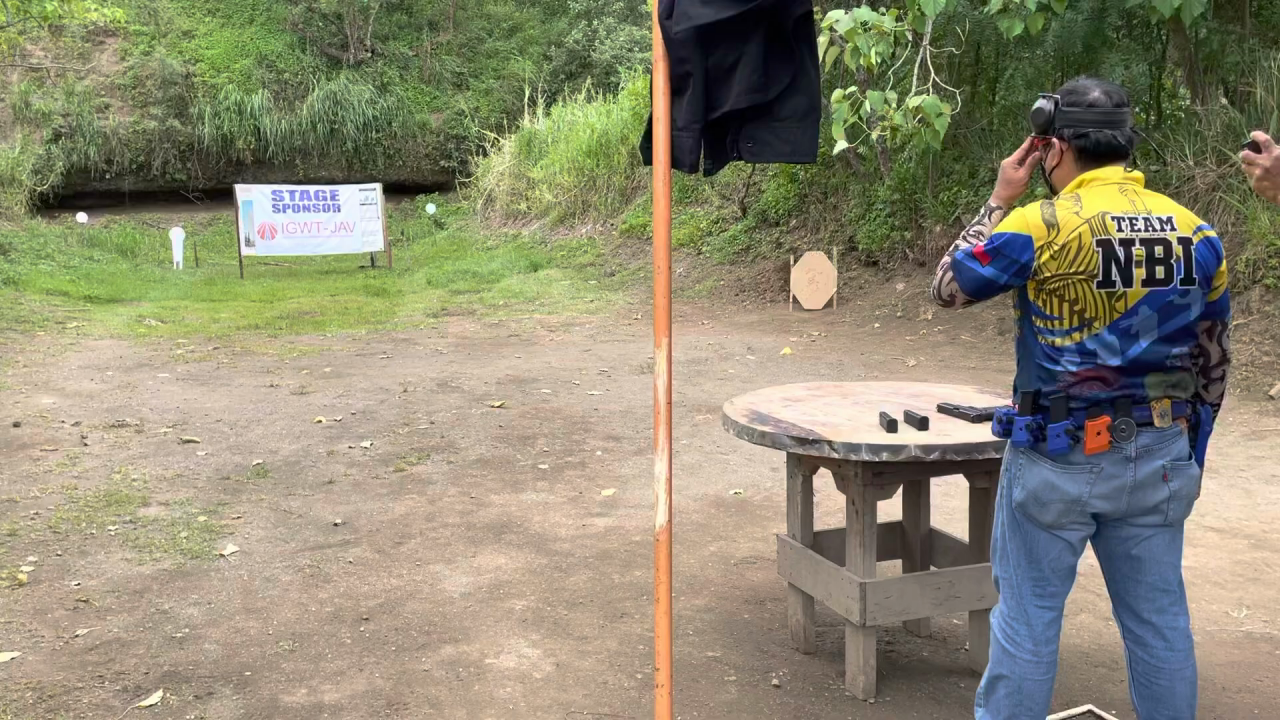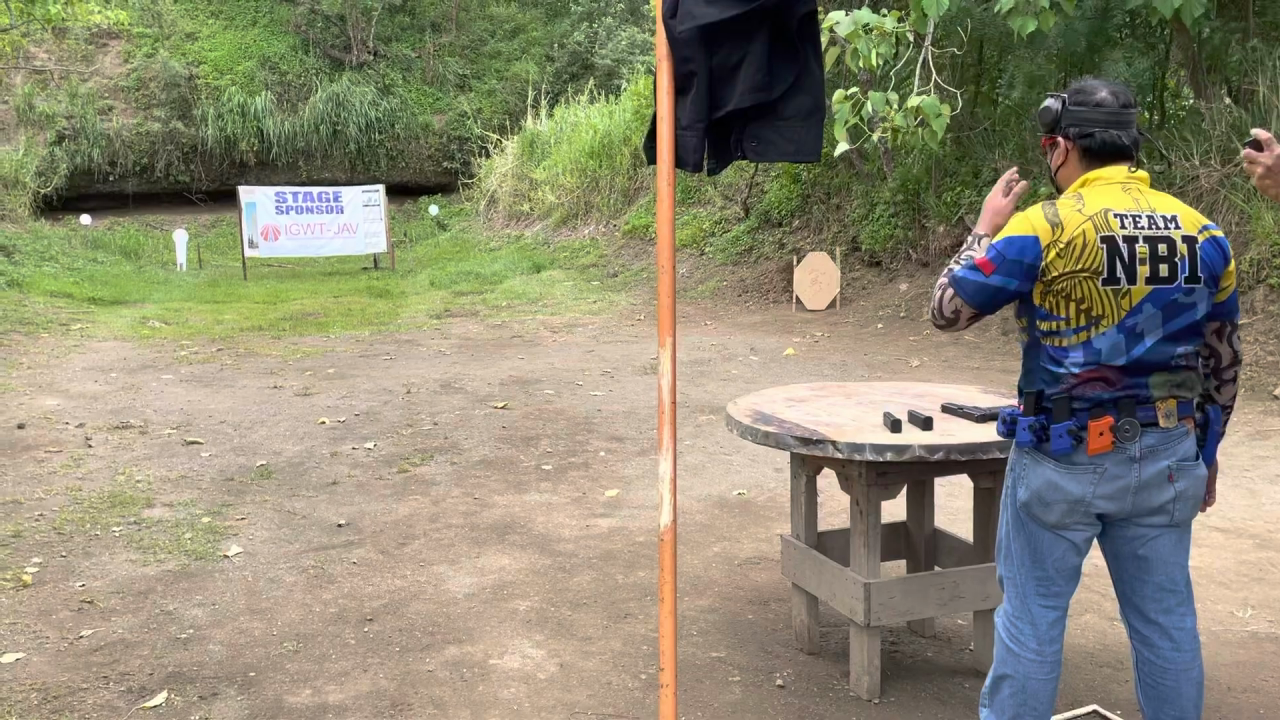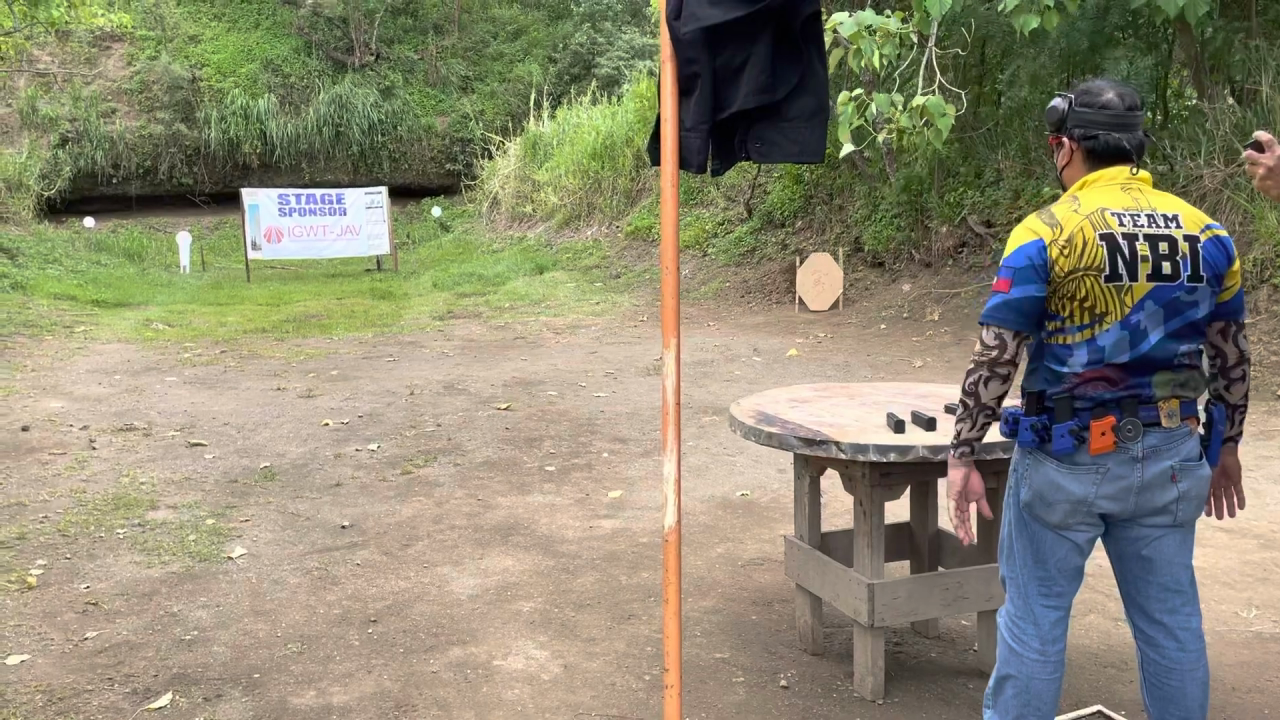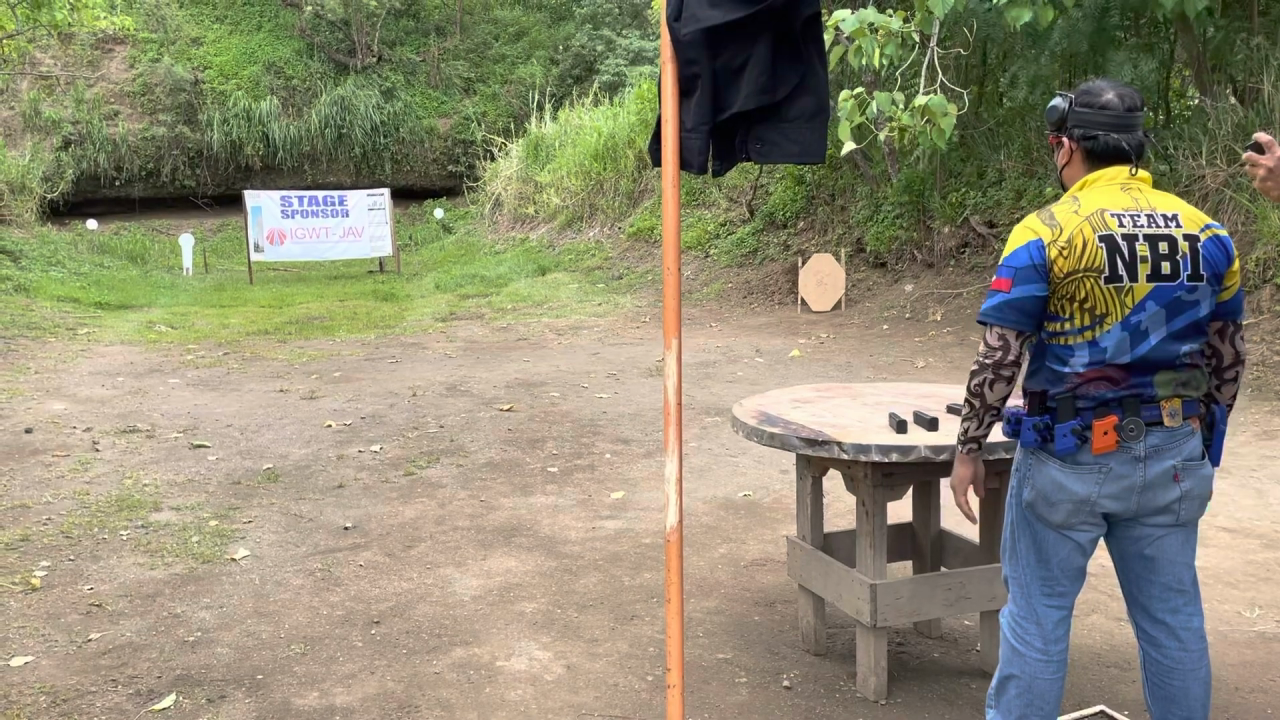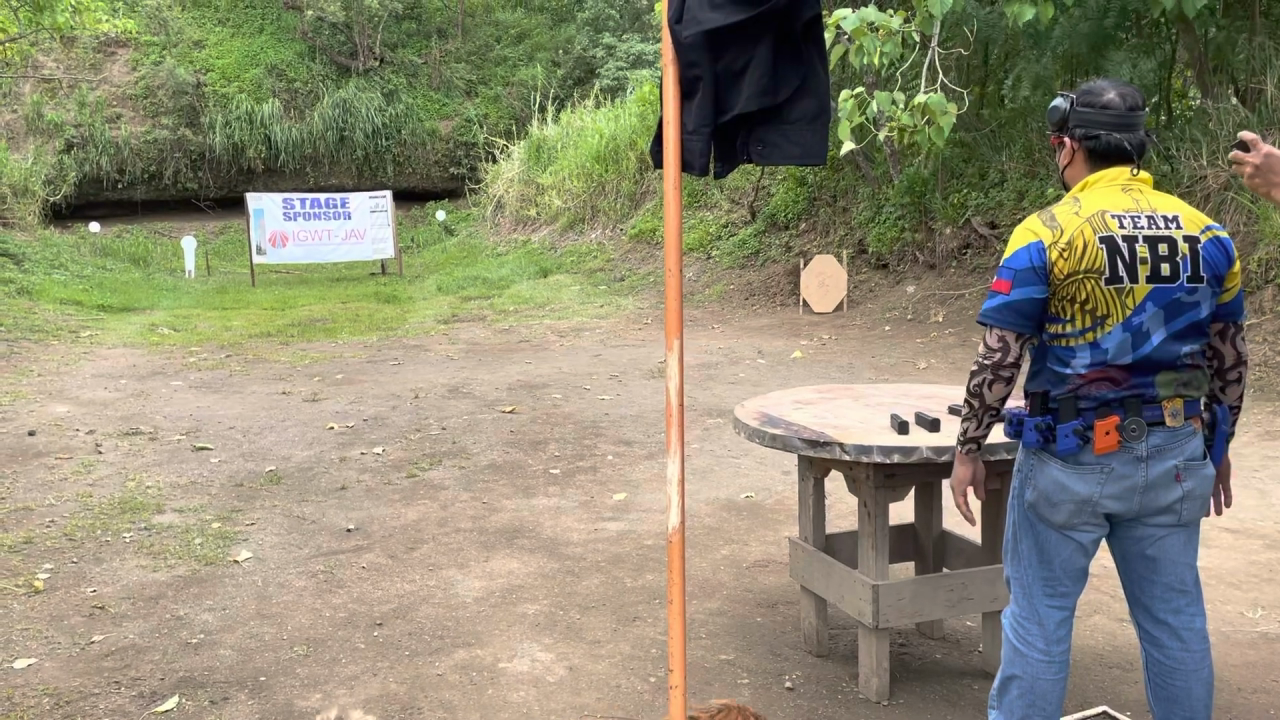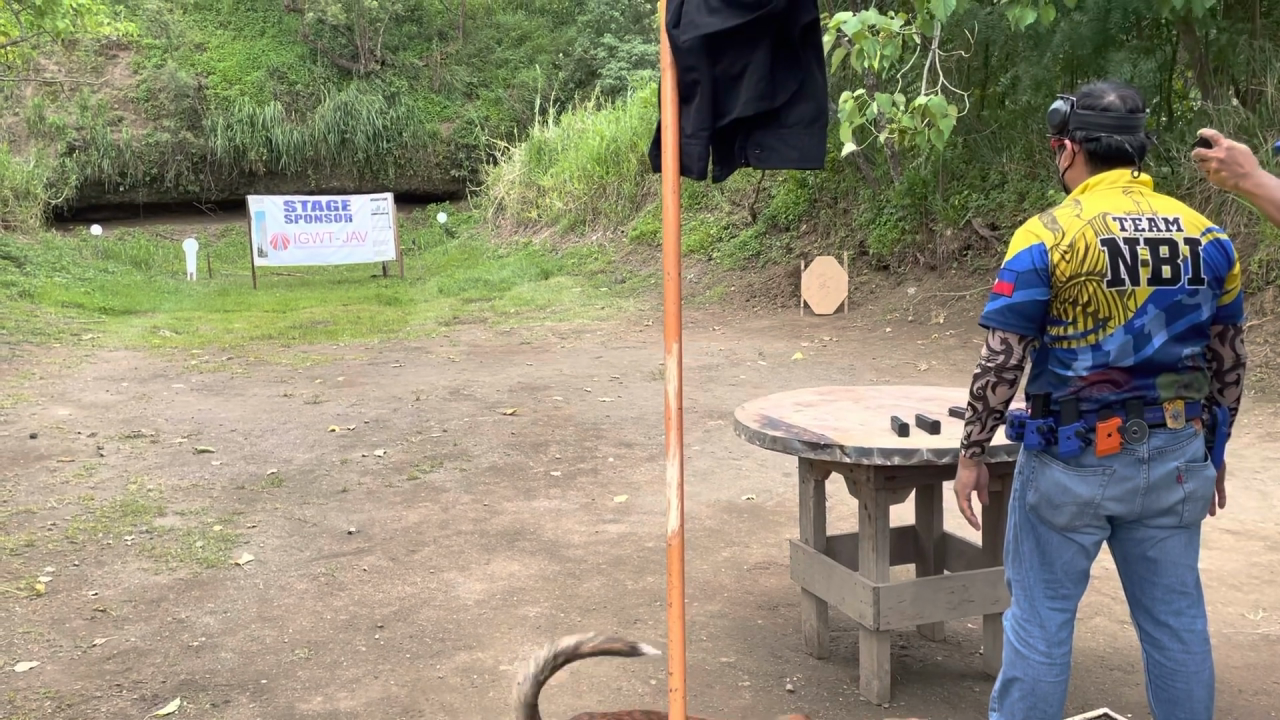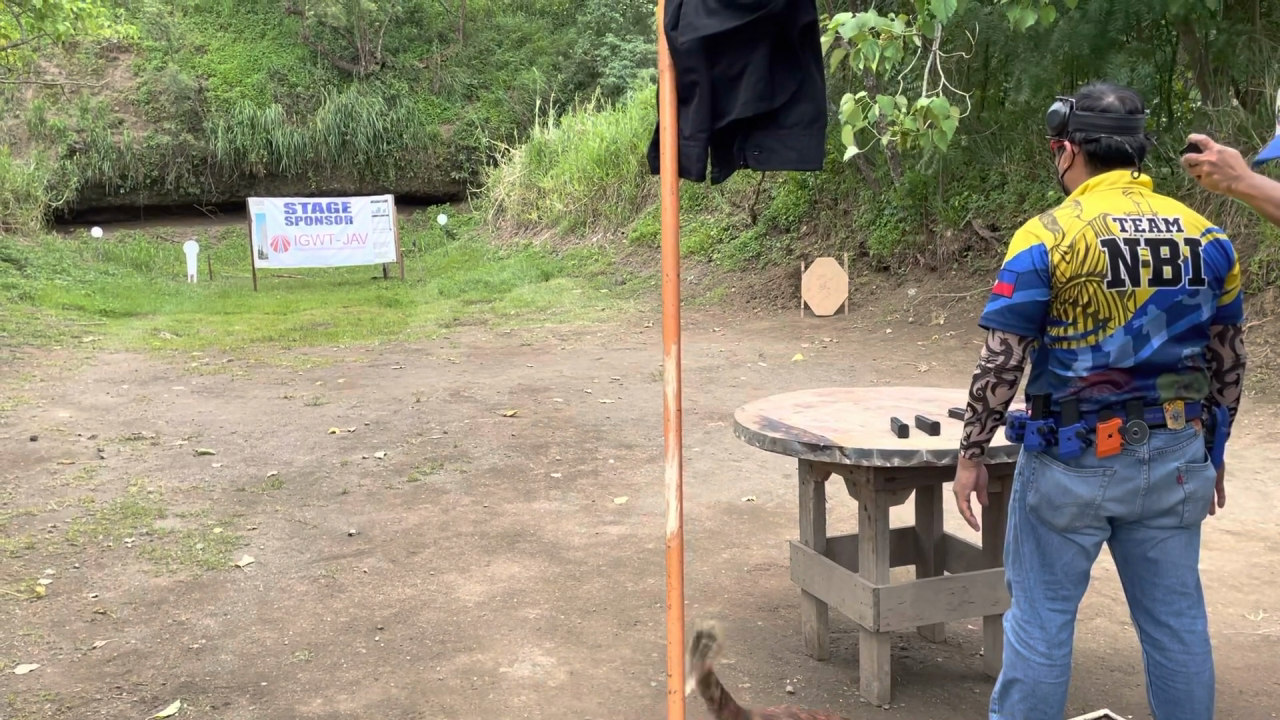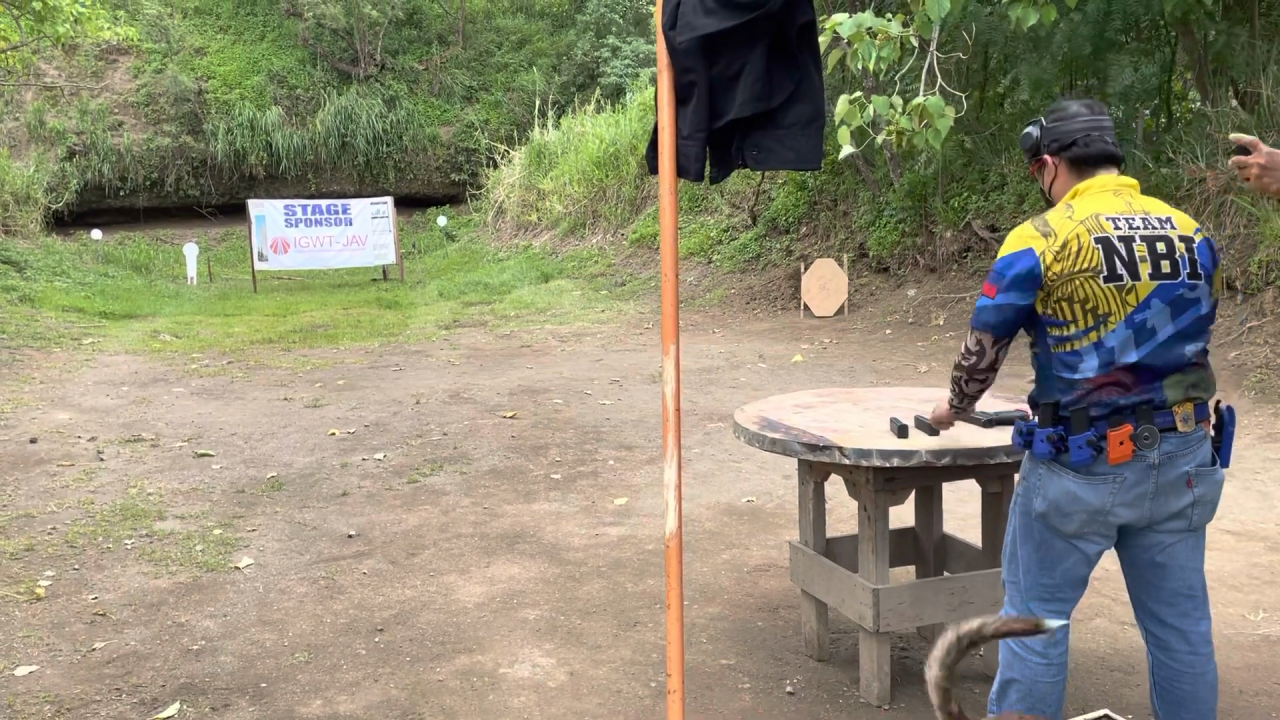
dt=0.4s
person 1, frame 1
left shoulder: (1038, 225)
right shoulder: (1196, 232)
left elbow: (948, 287)
right elbow: (1212, 356)
left wrist: (1000, 200)
right wrist: (1192, 442)
left hip: (1059, 457)
right hip: (1159, 454)
left knee: (1028, 614)
right knee: (1158, 615)
person 1, frame 2
left shoulder: (1043, 227)
right shoulder: (1202, 233)
left elbow: (948, 309)
right elbow: (1224, 357)
left wrist: (987, 229)
right wrist: (1207, 445)
left hip: (1065, 457)
right hip: (1165, 455)
left knee: (1032, 615)
right knee: (1166, 616)
person 1, frame 3
left shoulder: (1047, 231)
right shoulder: (1206, 233)
left elbow: (996, 358)
right elbow: (1231, 356)
left wrist: (962, 455)
right wrist: (1225, 447)
left hip: (1067, 458)
right hip: (1169, 454)
left knee: (1034, 614)
right knee: (1170, 615)
person 1, frame 4
left shoulder: (1046, 232)
right shoulder: (1205, 233)
left elbow: (999, 357)
right elbow: (1227, 356)
left wrist: (968, 447)
right wrist: (1205, 441)
left hip: (1069, 457)
right hip: (1171, 454)
left knee: (1037, 614)
right knee: (1172, 615)
person 1, frame 5
left shoulder: (1046, 233)
right shoulder: (1206, 234)
left elbow: (998, 359)
right elbow: (1230, 359)
left wrist: (968, 447)
right wrist: (1217, 446)
left hip: (1071, 458)
right hip: (1174, 455)
left knee: (1040, 613)
right knee: (1175, 614)
person 1, frame 6
left shoulder: (1047, 236)
right shoulder: (1205, 236)
left elbow: (1001, 361)
right elbow: (1228, 359)
left wrist: (971, 453)
right wrist: (1213, 449)
left hip: (1073, 460)
right hip: (1173, 457)
left knee: (1040, 616)
right knee: (1175, 617)
person 1, frame 7
left shoulder: (1047, 236)
right shoulder: (1205, 237)
left elbow: (1001, 362)
right elbow: (1228, 362)
left wrist: (971, 453)
right wrist: (1211, 449)
left hip: (1073, 461)
right hip: (1172, 457)
left knee: (1041, 617)
right knee: (1175, 618)
person 1, frame 8
left shoulder: (1039, 241)
right shoulder: (1190, 234)
left elbow: (983, 352)
left wrist: (956, 406)
left hip: (1082, 466)
right hip: (1181, 457)
left knee: (1035, 615)
right knee: (1180, 621)
